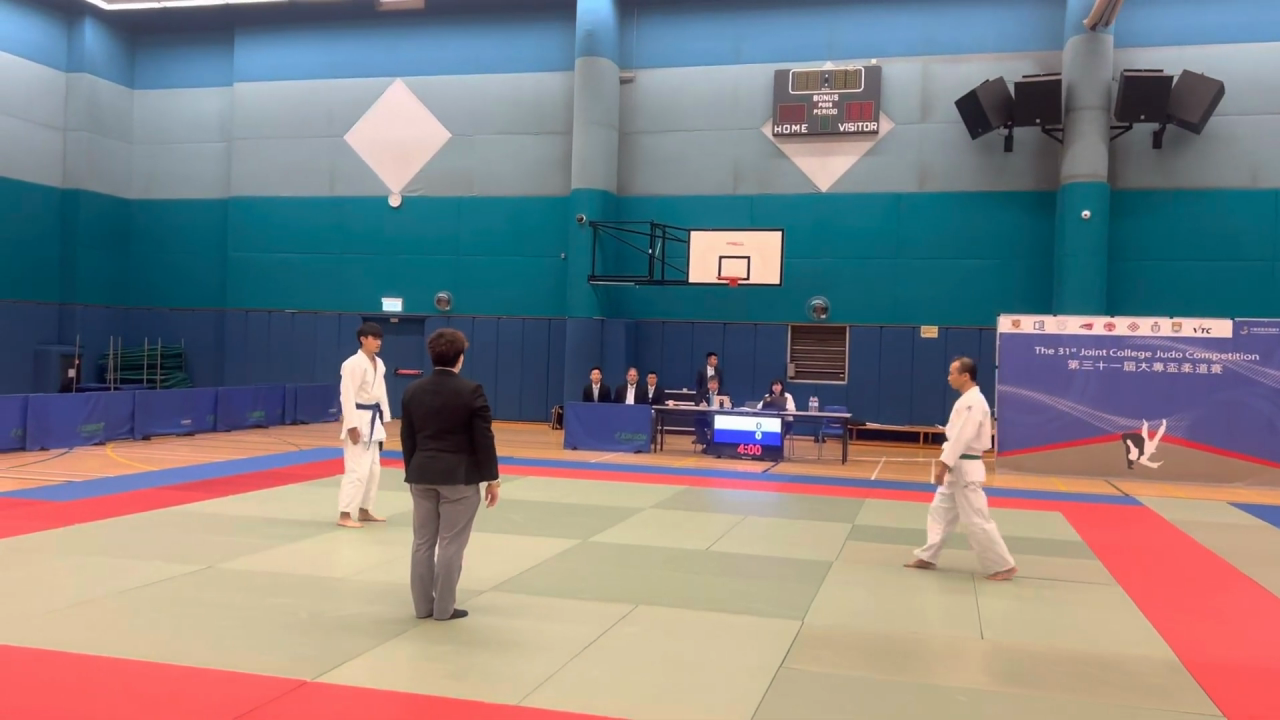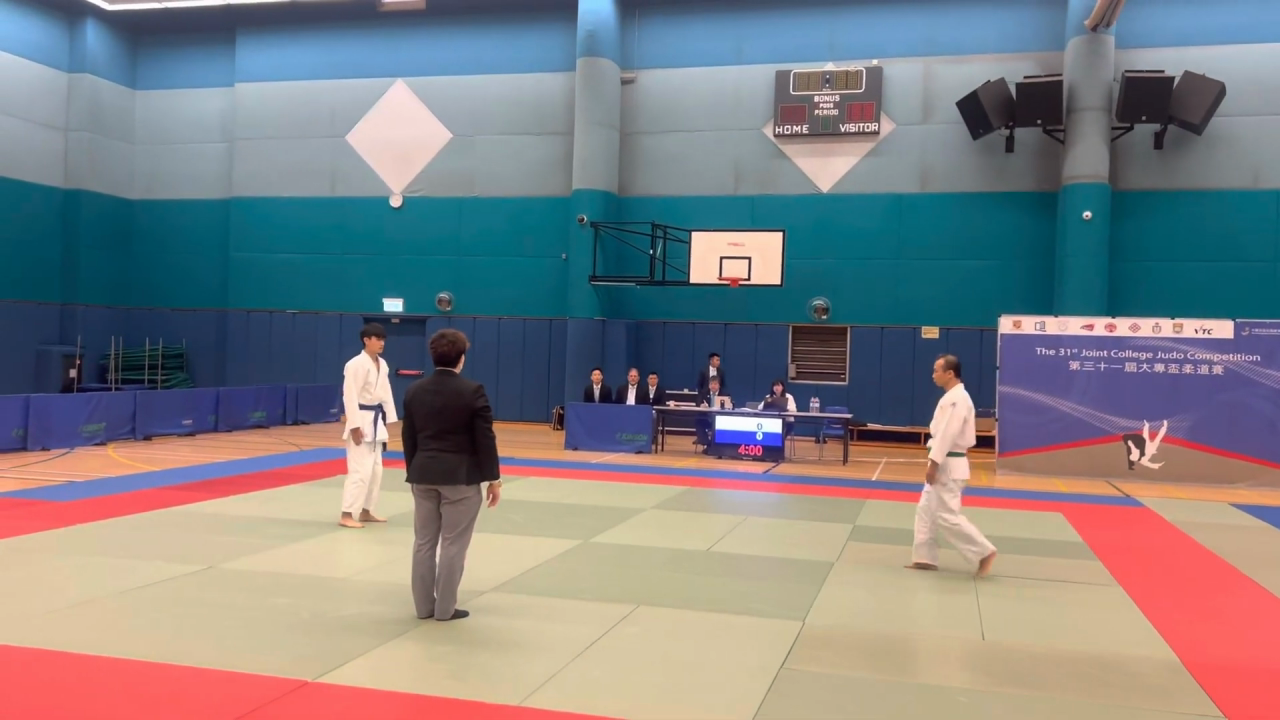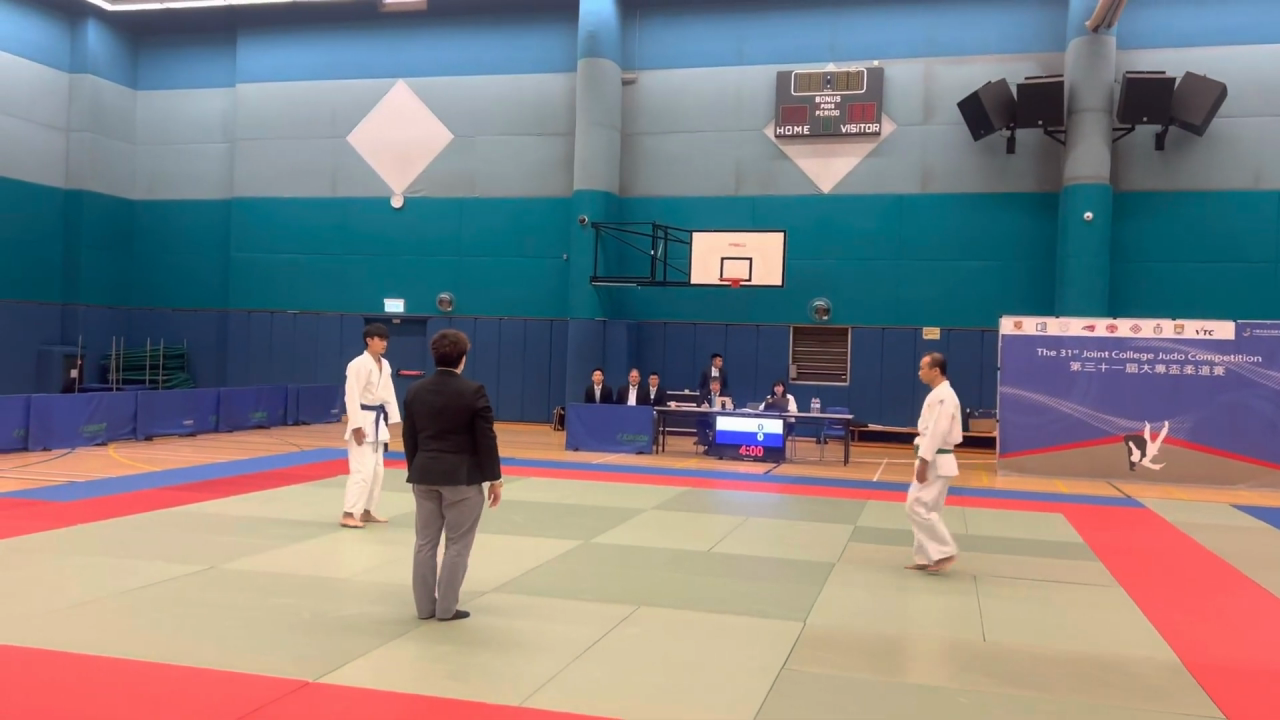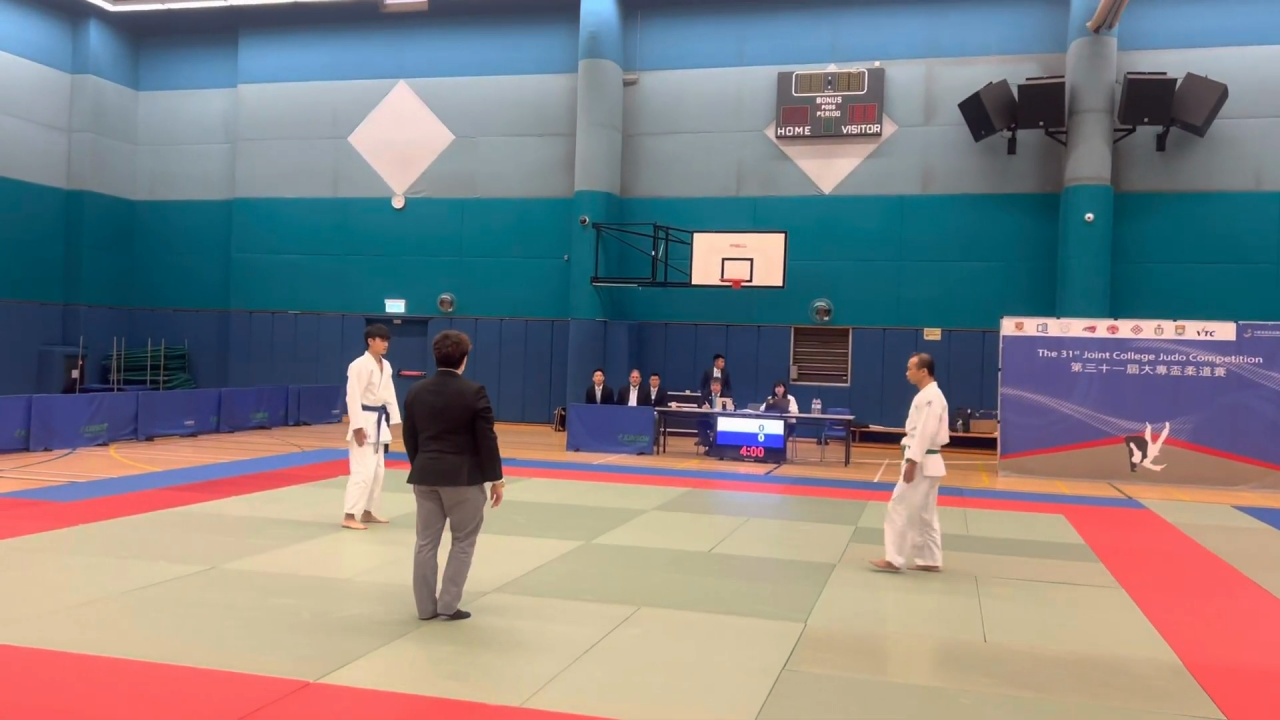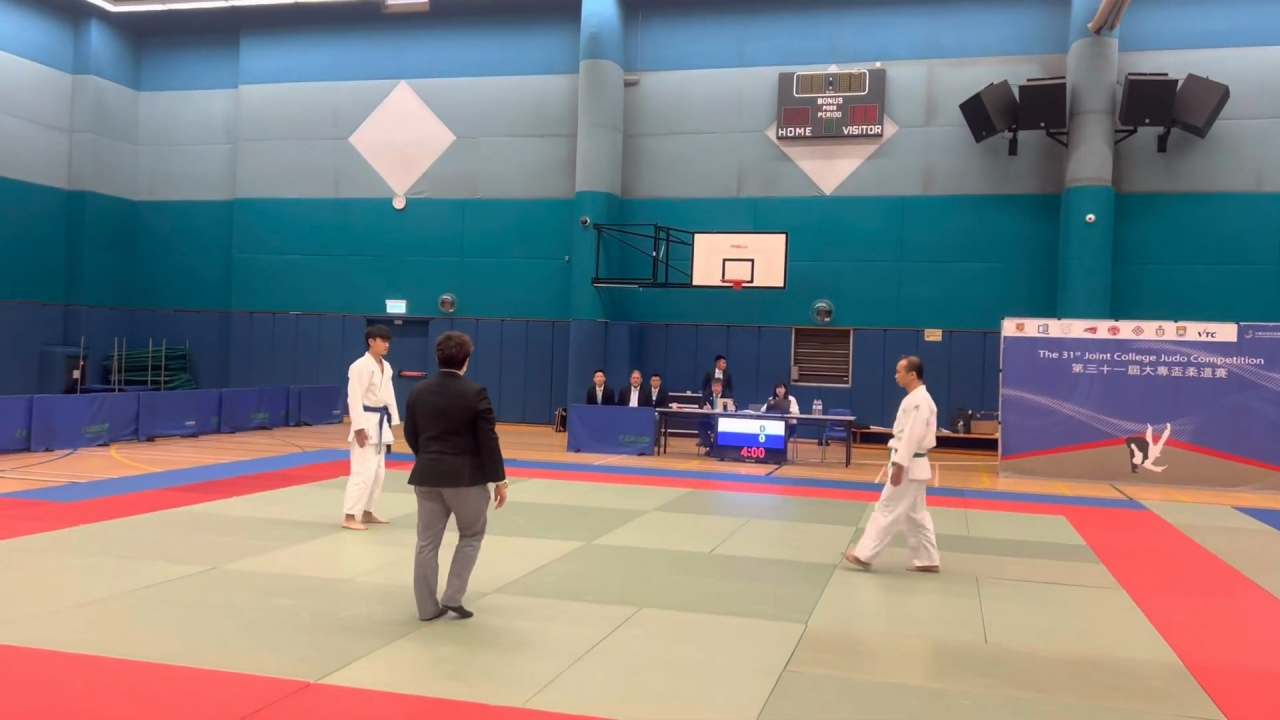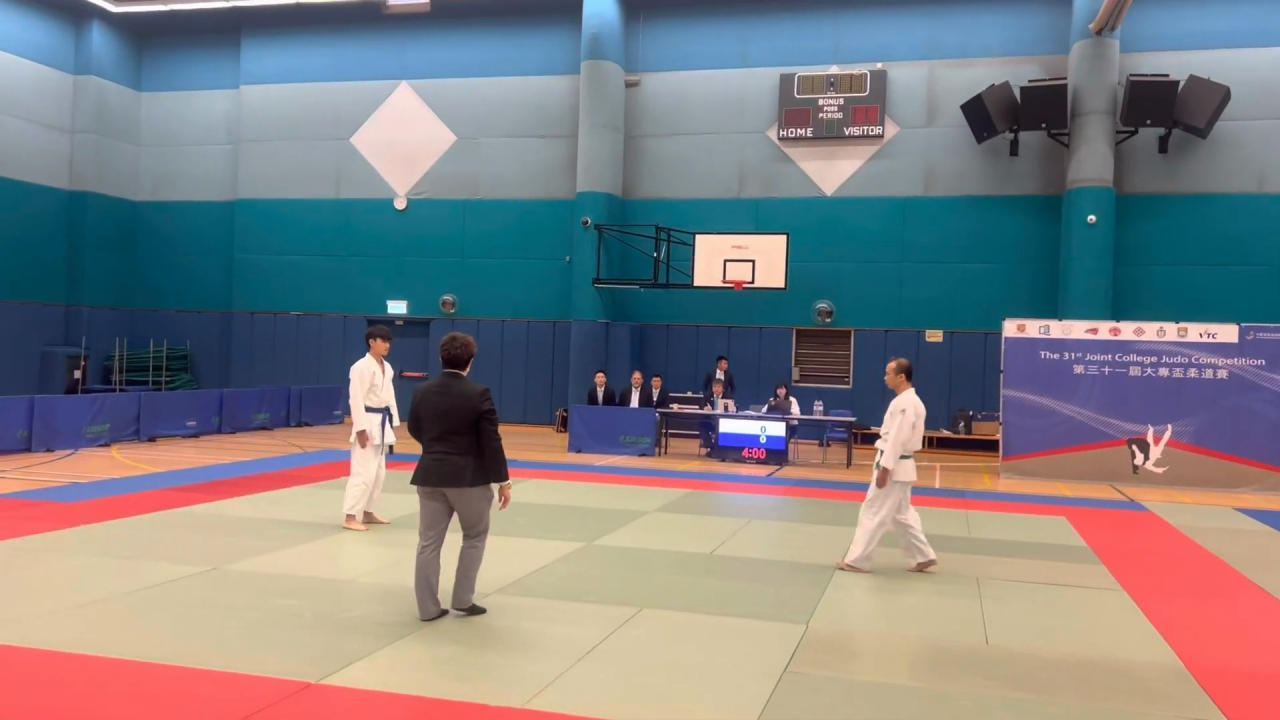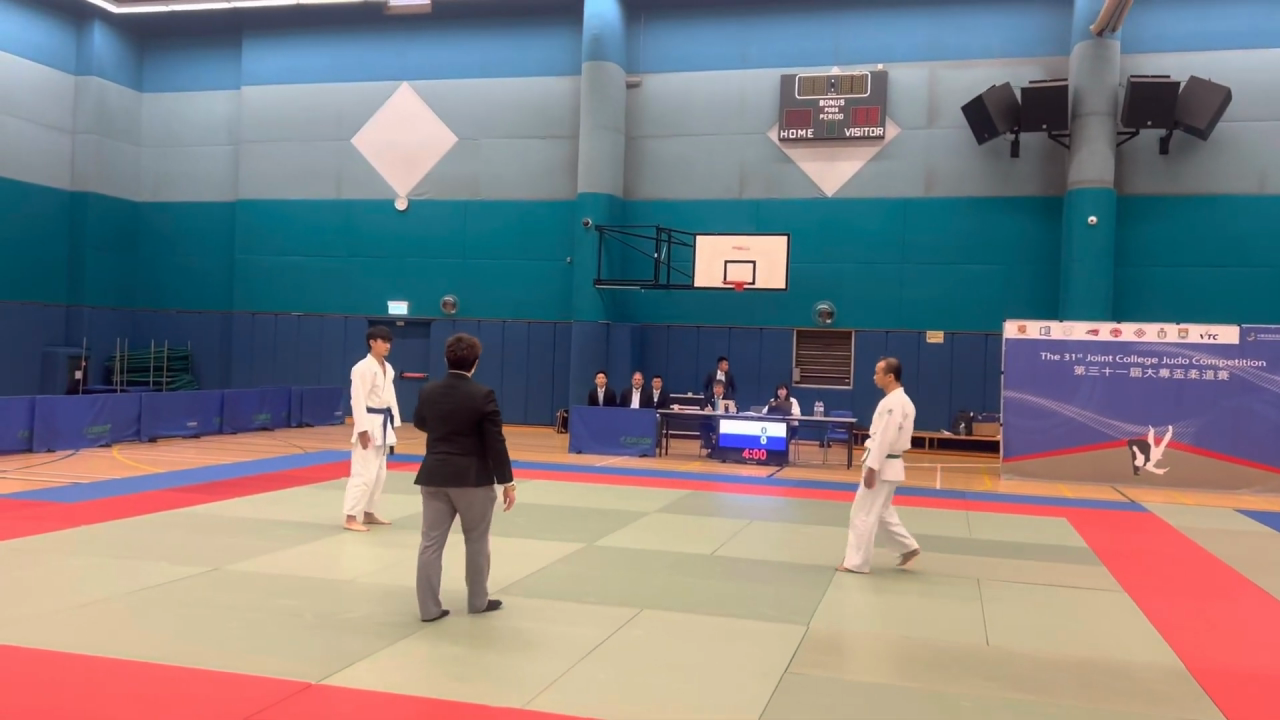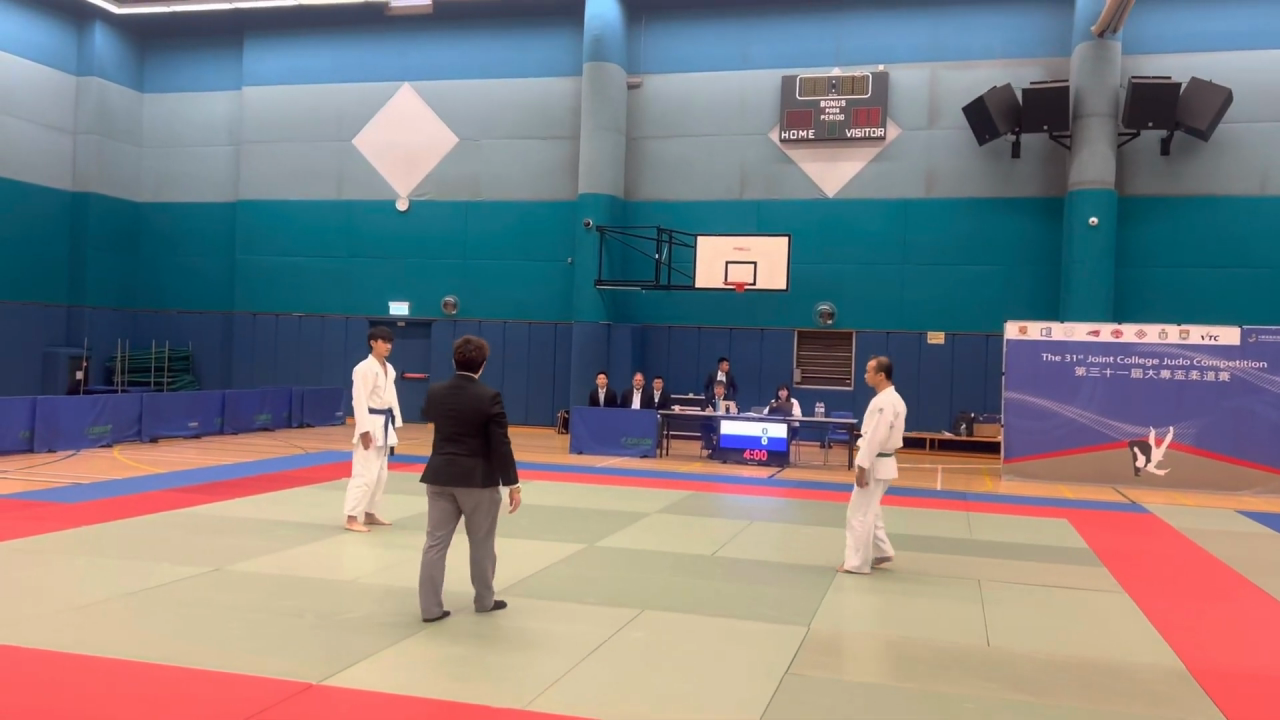
dt=0.1s
person 1, frame 1
left shoulder: (413, 391)
right shoulder: (471, 391)
left elbow: (407, 438)
right elbow: (484, 439)
left wrist: (412, 473)
right wrist: (492, 479)
left hip: (422, 475)
right hip: (460, 477)
left knee: (423, 541)
right knee: (451, 544)
left ankle: (423, 605)
right ankle: (444, 608)
person 1, frame 2
left shoulder: (414, 390)
right shoulder: (473, 391)
left elbow: (408, 437)
right elbow: (485, 439)
left wrist: (413, 472)
right wrist: (493, 478)
left hip: (424, 475)
right hip: (461, 477)
left knee: (424, 541)
right knee: (453, 544)
left ankle: (424, 606)
right ankle: (445, 608)
person 1, frame 3
left shoulder: (416, 390)
right shoulder: (474, 391)
left elbow: (409, 436)
right elbow: (486, 439)
right wrist: (495, 479)
left hip: (425, 475)
right hip: (462, 477)
left knee: (426, 541)
right knee: (458, 544)
left ankle: (425, 605)
right ankle: (446, 607)
person 1, frame 4
left shoulder: (416, 391)
right shoulder: (474, 392)
left elbow: (409, 436)
right elbow: (487, 440)
right wrist: (496, 479)
left hip: (426, 476)
right hip: (463, 477)
left knee: (426, 542)
right knee: (463, 541)
left ankle: (426, 606)
right ankle: (448, 604)
person 1, frame 5
left shoulder: (418, 391)
right shoulder: (475, 393)
left elbow: (410, 433)
right elbow: (488, 441)
right wrist: (499, 480)
left hip: (427, 476)
right hip: (466, 477)
left knee: (427, 542)
right knee: (471, 536)
left ankle: (427, 606)
right ankle: (453, 597)
person 1, frame 6
left shoulder: (422, 392)
right shoulder: (478, 394)
left elbow: (414, 429)
right elbow: (491, 441)
right wrist: (503, 481)
left hip: (429, 476)
right hip: (468, 478)
left knee: (428, 542)
right knee: (475, 537)
left ankle: (428, 607)
right ankle: (463, 598)
person 1, frame 7
left shoulder: (428, 392)
right shoulder: (482, 395)
right elbow: (495, 443)
right wrist: (507, 482)
left hip: (433, 476)
right hip: (472, 479)
left knee: (431, 542)
right knee: (476, 540)
left ankle: (429, 607)
right ankle: (478, 600)
person 1, frame 8
left shoulder: (435, 392)
right shoulder: (489, 398)
right elbow: (500, 445)
right wrist: (512, 484)
left hip: (439, 476)
right hip: (477, 479)
left knee: (435, 542)
right knee: (481, 542)
left ankle: (430, 607)
right ankle: (484, 600)
person 2, frame 1
left shoulder: (971, 402)
right shoulder: (971, 399)
left elbow: (961, 437)
left wrist: (943, 465)
left hip: (964, 468)
right hip: (960, 467)
left knee: (976, 518)
right knee: (939, 511)
left ankle: (1003, 565)
right ankle: (927, 557)
person 2, frame 2
left shoulder: (955, 399)
right shoulder: (955, 397)
left elbow: (947, 434)
left wrist: (933, 463)
left hip: (949, 465)
right hip: (947, 463)
left knee: (946, 515)
right knee: (926, 510)
left ankle: (983, 551)
right ankle: (925, 558)
person 2, frame 3
left shoulder: (941, 396)
right shoulder: (943, 393)
left elbow: (934, 432)
left wrist: (923, 460)
left hip: (936, 462)
right hip: (938, 460)
left knee: (918, 507)
right knee: (925, 508)
left ankle: (943, 552)
right ankle: (927, 558)
person 2, frame 4
left shoulder: (929, 397)
right shoulder: (931, 395)
left elbow: (924, 433)
left wrist: (911, 463)
left hip: (923, 463)
right hip: (926, 461)
left knee: (899, 508)
right knee: (924, 513)
left ankle: (895, 559)
right ankle: (930, 560)
person 2, frame 5
left shoulder: (916, 401)
right shoulder: (922, 398)
left elbow: (911, 437)
left wrist: (899, 465)
left hip: (909, 465)
right hip: (914, 464)
left knee: (887, 511)
right knee: (916, 514)
left ankle: (863, 556)
right ankle: (928, 560)
person 2, frame 6
left shoulder: (903, 403)
right shoulder: (911, 401)
left elbow: (896, 439)
left wrist: (884, 468)
left hip: (894, 468)
right hip: (901, 466)
left knee: (872, 512)
right knee: (902, 514)
left ankle: (856, 561)
right ankle: (924, 556)
person 2, frame 7
left shoulder: (892, 403)
right shoulder: (902, 400)
left elbow: (883, 439)
left wrist: (871, 468)
left hip: (882, 465)
right hip: (890, 463)
left knee: (863, 513)
right knee: (881, 511)
left ankle: (857, 563)
right ankle: (907, 546)
person 2, frame 8
left shoulder: (882, 402)
right shoulder: (894, 399)
left elbow: (874, 438)
left wrist: (862, 467)
left hip: (875, 464)
right hip: (883, 462)
left knee: (860, 513)
right knee: (868, 511)
left ankle: (857, 563)
right ankle: (882, 552)
person 3, frame 1
left shoulder: (379, 364)
right shoulder: (353, 364)
right elbow: (347, 396)
left wrist: (382, 420)
right wrist: (352, 425)
left hip: (373, 421)
right hip: (358, 420)
left knee: (373, 469)
right knee: (357, 469)
left ankle: (364, 511)
right ankle: (345, 514)
person 3, frame 2
left shoulder: (382, 365)
right shoulder: (356, 364)
right elbow: (350, 397)
left wrist: (387, 420)
right wrist: (355, 426)
left hip: (376, 421)
right hip: (361, 421)
left knee: (375, 470)
right knee: (360, 470)
left ankle: (365, 511)
right ankle: (347, 514)
person 3, frame 3
left shoulder: (385, 365)
right shoulder: (358, 365)
right elbow: (352, 397)
left wrist: (390, 421)
right wrist: (356, 426)
left hip: (378, 422)
right hip: (363, 422)
left knee: (376, 471)
right knee: (362, 470)
left ankle: (366, 512)
right ankle: (348, 514)
person 3, frame 4
left shoulder: (386, 366)
right shoulder: (360, 365)
right elbow: (353, 397)
left wrist: (391, 422)
right wrist: (358, 427)
left hip: (379, 422)
right hip: (365, 422)
left knee: (377, 471)
right knee: (363, 471)
left ankle: (366, 512)
right ankle: (350, 516)
person 3, frame 5
left shoulder: (386, 367)
right shoulder: (360, 366)
right elbow: (354, 398)
left wrist: (391, 422)
right wrist: (359, 427)
left hip: (380, 423)
right hip: (366, 422)
left knee: (377, 472)
right knee: (362, 471)
left ankle: (367, 513)
right ankle: (350, 516)
person 3, frame 6
left shoulder: (387, 367)
right shoulder: (361, 367)
right elbow: (356, 399)
left wrist: (392, 423)
right wrist: (361, 428)
left hip: (382, 424)
right hip: (368, 423)
left knee: (378, 472)
right knee: (363, 472)
left ankle: (367, 513)
right ankle: (350, 517)
person 3, frame 7
left shoulder: (388, 368)
right shoulder: (362, 367)
right elbow: (358, 400)
left wrist: (393, 424)
right wrist: (363, 429)
left hip: (383, 425)
right hip: (369, 424)
left knee: (379, 473)
right knee: (363, 473)
left ankle: (368, 513)
right ankle: (351, 517)
person 3, frame 8
left shoulder: (389, 369)
right shoulder: (364, 368)
right elbow: (360, 401)
left wrist: (394, 424)
right wrist: (364, 430)
left hip: (384, 425)
right hip: (371, 425)
left knee: (380, 473)
right knee: (364, 474)
left ankle: (369, 514)
right ankle: (352, 518)
